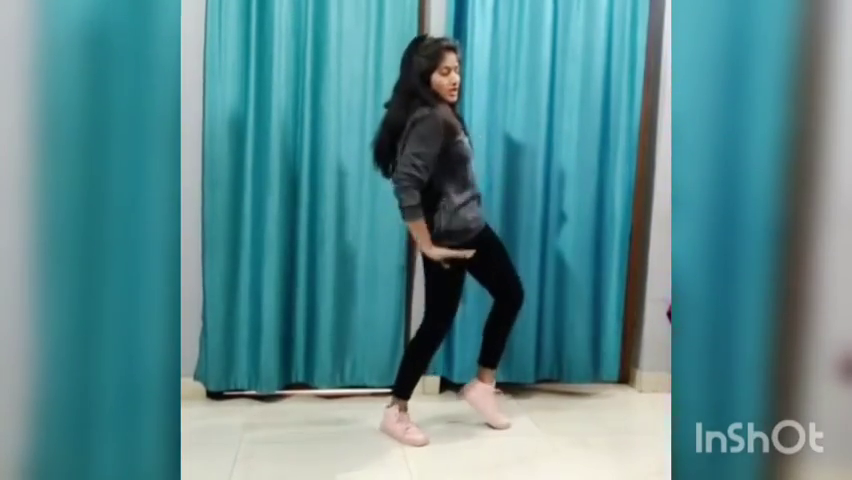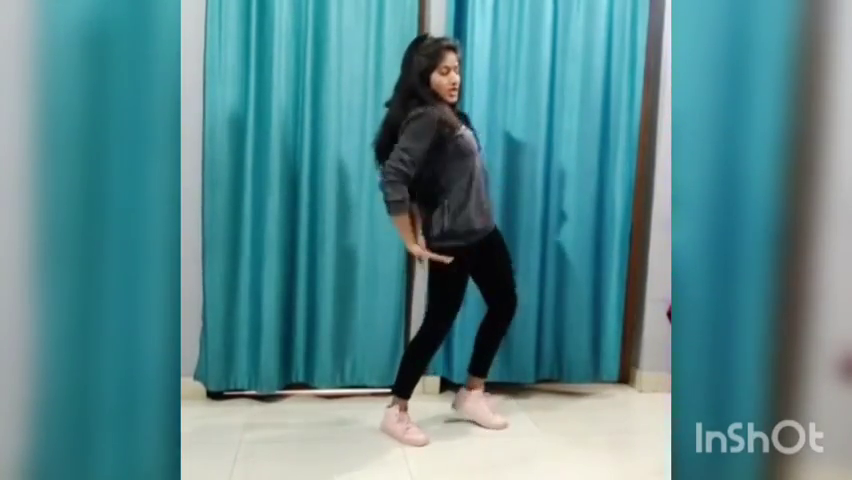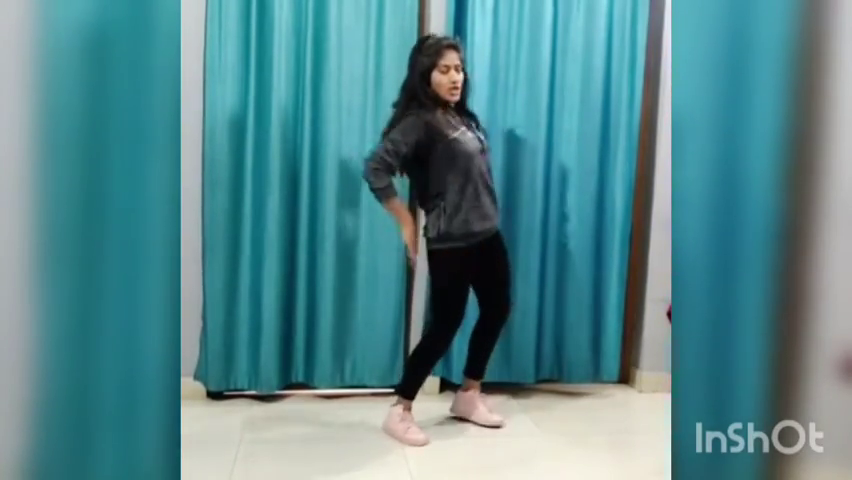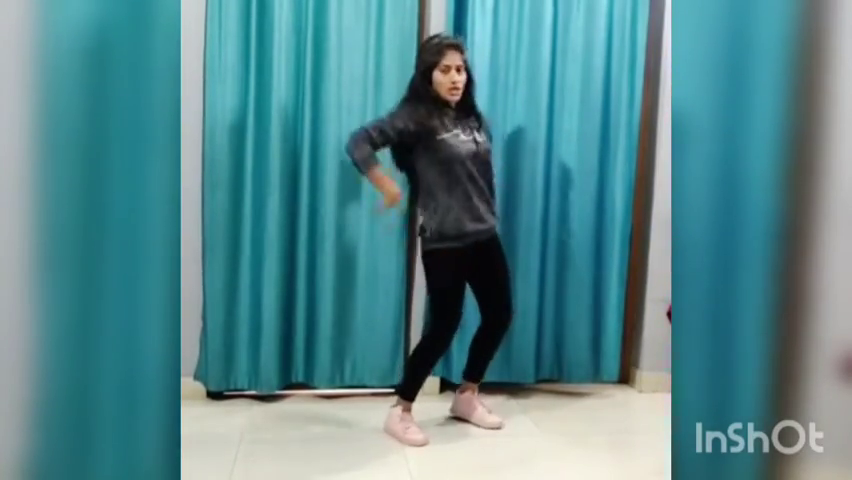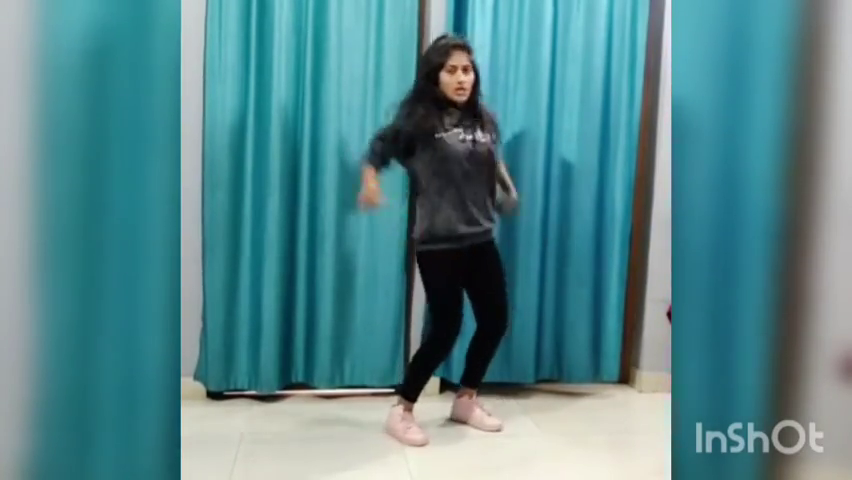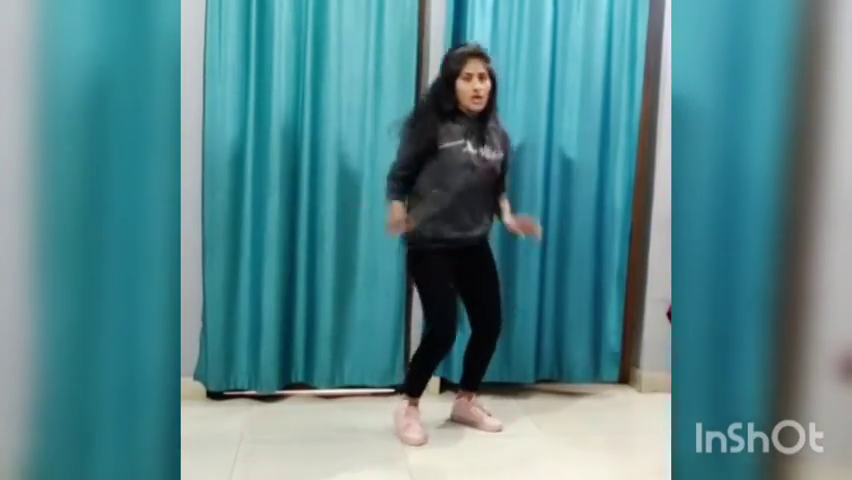
dt=0.1s
person 1, frame 1
left shoulder: (443, 116)
right shoulder: (428, 120)
right elbow: (407, 185)
right wrist: (425, 244)
left hip: (472, 228)
right hip: (447, 237)
left knee: (511, 294)
right knee: (437, 322)
left ankle: (483, 385)
right ankle: (395, 412)
person 1, frame 2
left shoulder: (448, 115)
right shoulder: (425, 119)
right elbow: (394, 180)
right wrist: (411, 241)
left hip: (481, 229)
right hip: (450, 239)
left knee: (504, 304)
right knee: (438, 322)
left ankle: (471, 394)
right ankle: (396, 411)
person 1, frame 3
left shoulder: (462, 116)
right shoulder: (421, 120)
right elbow: (378, 167)
right wrist: (405, 222)
left hip: (486, 234)
right hip: (450, 241)
left knee: (497, 309)
right knee: (444, 325)
left ankle: (467, 396)
right ankle: (399, 411)
person 1, frame 4
left shoulder: (471, 116)
right shoulder: (416, 117)
right elbow: (359, 142)
right wrist: (385, 184)
left hip: (484, 235)
right hip: (445, 241)
left knee: (500, 314)
right knee: (443, 326)
left ankle: (466, 398)
right ankle: (400, 412)
person 1, frame 5
left shoulder: (482, 118)
right shoulder: (418, 116)
right elbow: (380, 147)
left wrist: (505, 183)
right wrist: (370, 181)
left hip: (479, 239)
right hip: (438, 243)
left knee: (495, 320)
right knee: (445, 330)
left ankle: (466, 401)
right ankle: (403, 411)
person 1, frame 6
left shoulder: (495, 133)
right shoulder: (430, 124)
right elbow: (401, 173)
left wrist: (510, 218)
right wrist: (397, 208)
left hip: (474, 244)
right hip: (430, 243)
left knee: (488, 325)
right knee: (441, 328)
left ankle: (466, 402)
right ankle: (408, 408)
